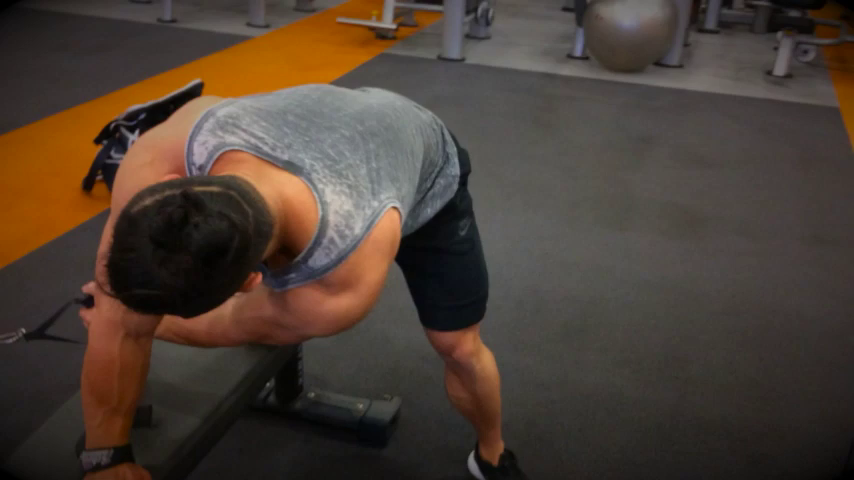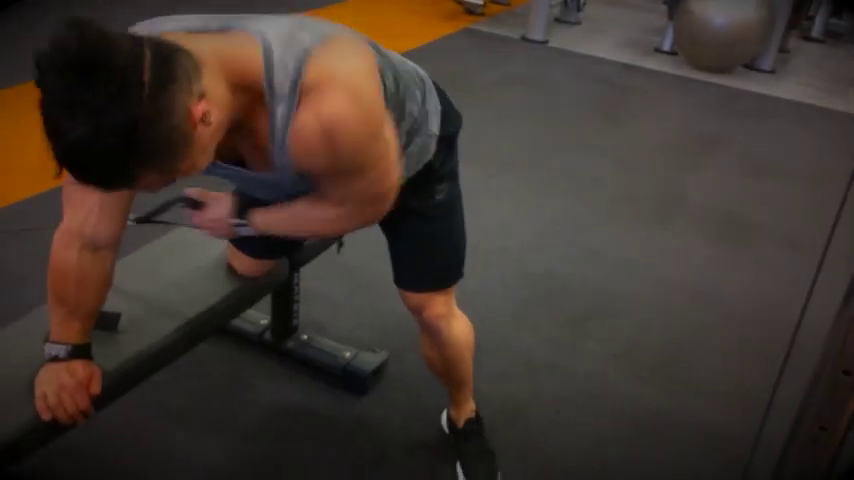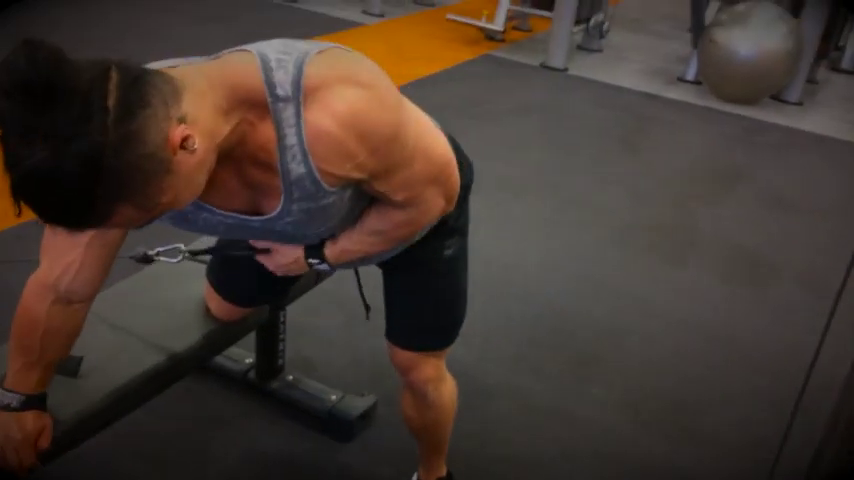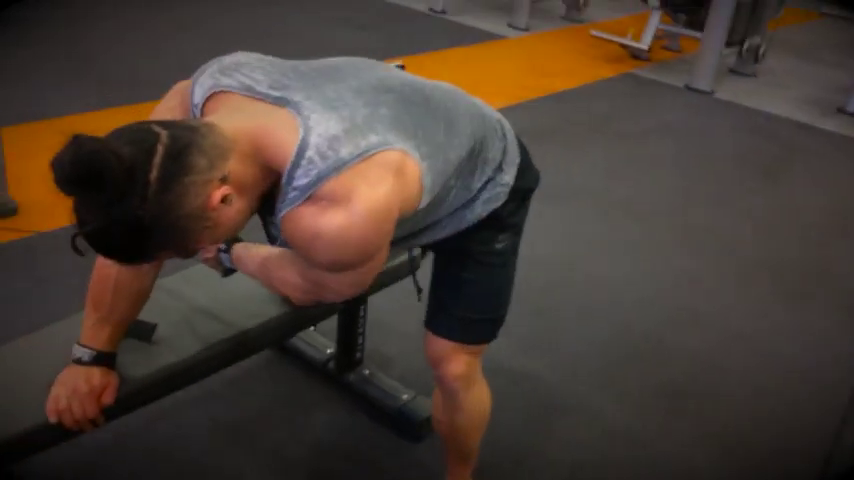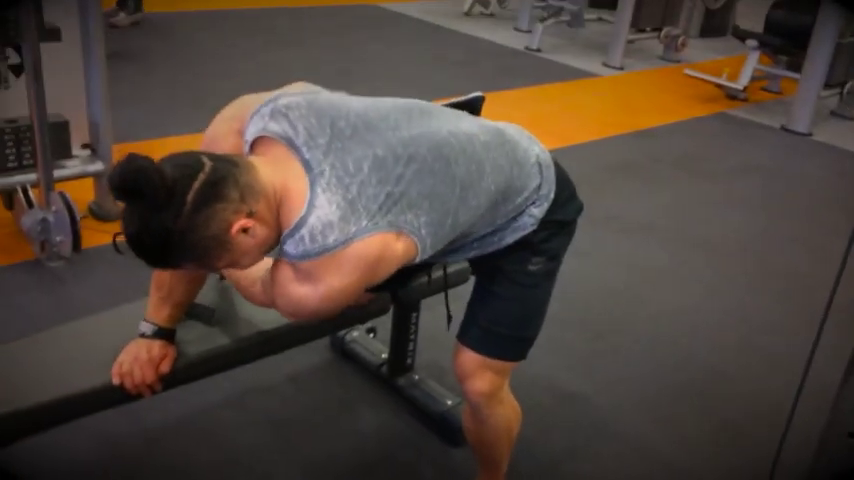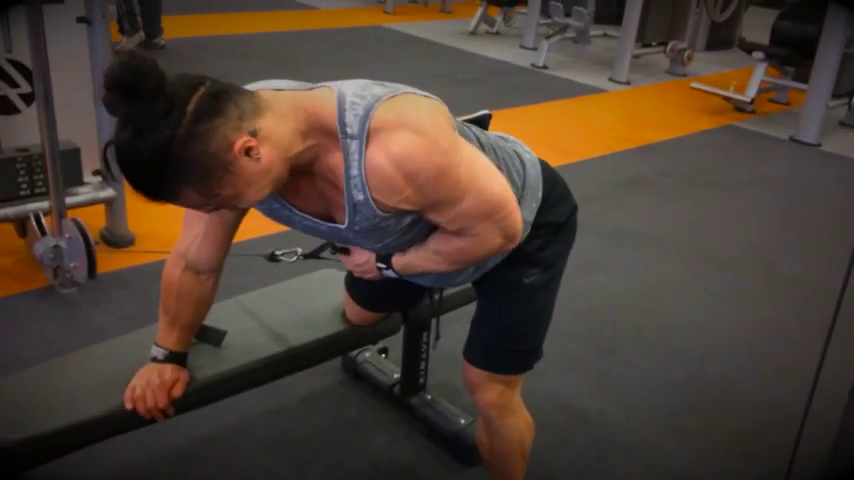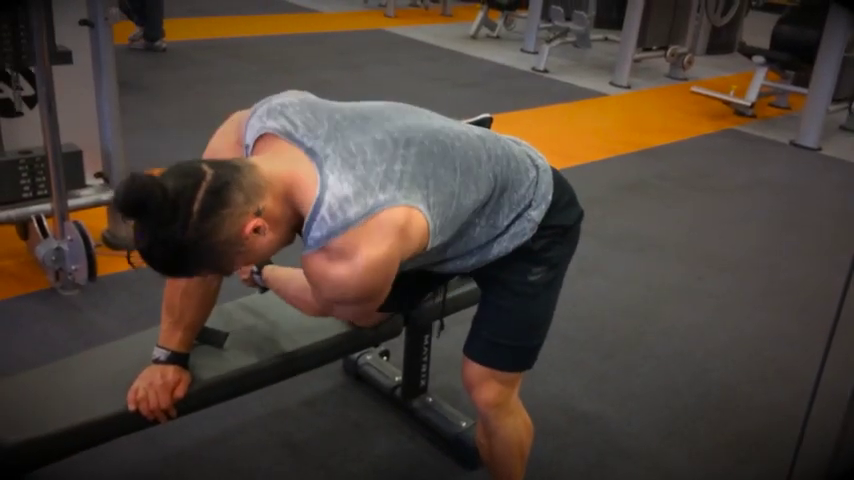
dt=0.7s
person 1, frame 1
left shoulder: (347, 283)
right shoulder: (158, 161)
left elbow: (250, 325)
right elbow: (121, 324)
left wrist: (160, 325)
left hip: (428, 178)
right hip: (329, 160)
left knee: (459, 347)
person 1, frame 2
left shoulder: (330, 107)
right shoulder: (125, 93)
left elbow: (368, 201)
right elbow: (86, 233)
left wrist: (243, 217)
right wrist: (65, 351)
left hip: (408, 144)
left knee: (431, 307)
right knee: (245, 264)
left ankle: (463, 418)
person 1, frame 3
left shoulder: (333, 114)
right shoulder: (110, 146)
left elbow: (432, 190)
right elbow: (61, 288)
left wrist: (320, 253)
left hip: (421, 195)
left knee: (417, 368)
right knee: (223, 308)
person 1, frame 4
left shoulder: (339, 215)
right shoulder: (188, 108)
left elbow: (324, 284)
right elbow: (135, 236)
left wrist: (229, 255)
right wrist: (92, 356)
left hip: (481, 190)
right hip: (415, 144)
left knee: (452, 365)
right knee: (297, 297)
person 1, frame 5
left shoulder: (321, 274)
right shoulder: (242, 125)
left elbow: (271, 291)
left wrist: (231, 272)
right wrist: (157, 330)
left hip: (528, 211)
right hip: (454, 175)
left knee: (479, 381)
person 1, frame 6
left shoulder: (394, 149)
right shoulder: (230, 130)
left elbow: (498, 228)
right elbow: (194, 262)
left wrist: (390, 262)
right wrist: (168, 353)
left hip: (525, 217)
right hip: (426, 221)
left knee: (490, 392)
right knee: (359, 314)
person 1, frame 7
left shoulder: (353, 253)
right shoulder: (243, 135)
left elbow: (329, 304)
right elbow: (200, 245)
left wrist: (259, 272)
right wrist: (170, 355)
left hip: (529, 218)
right hip: (451, 192)
left knee: (489, 393)
right knee: (365, 315)
